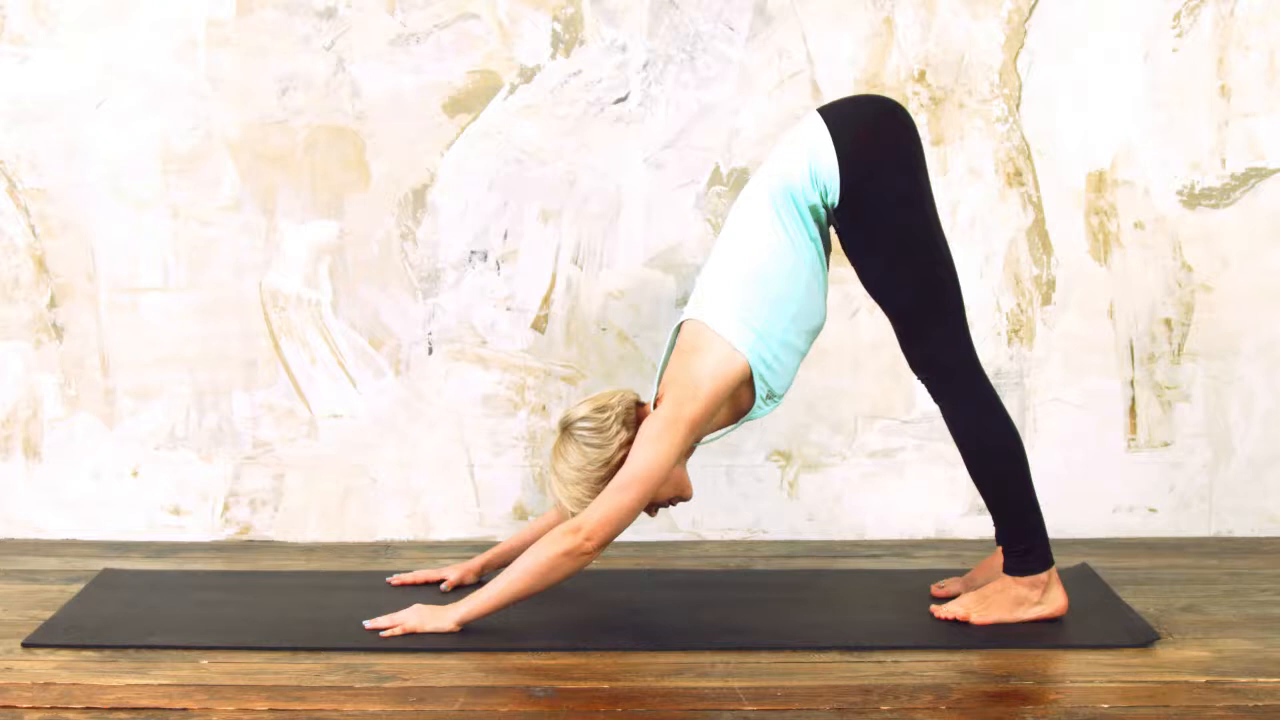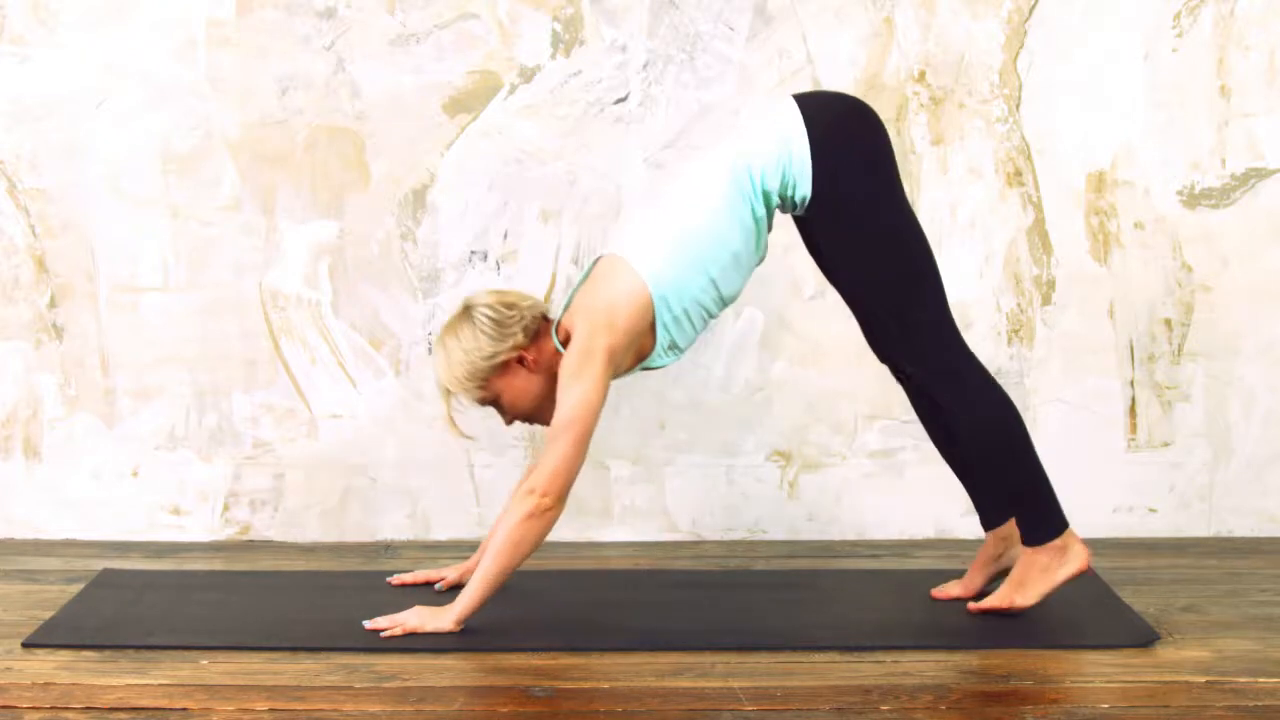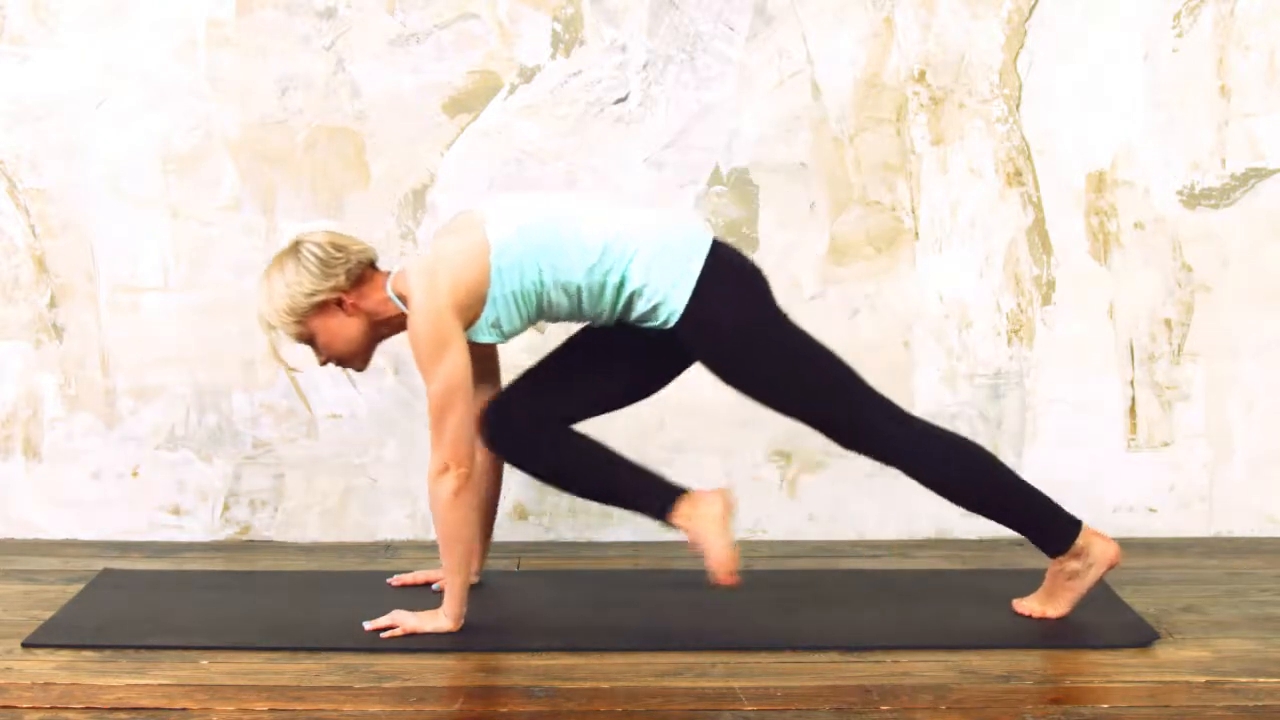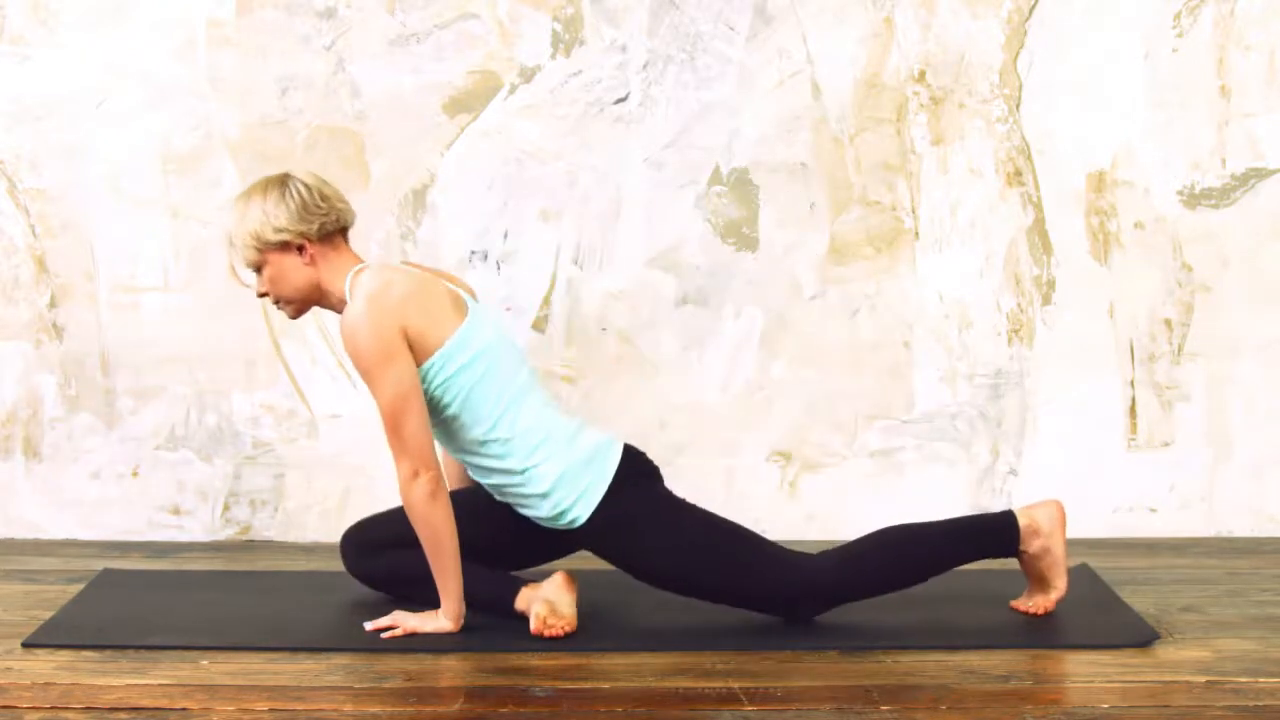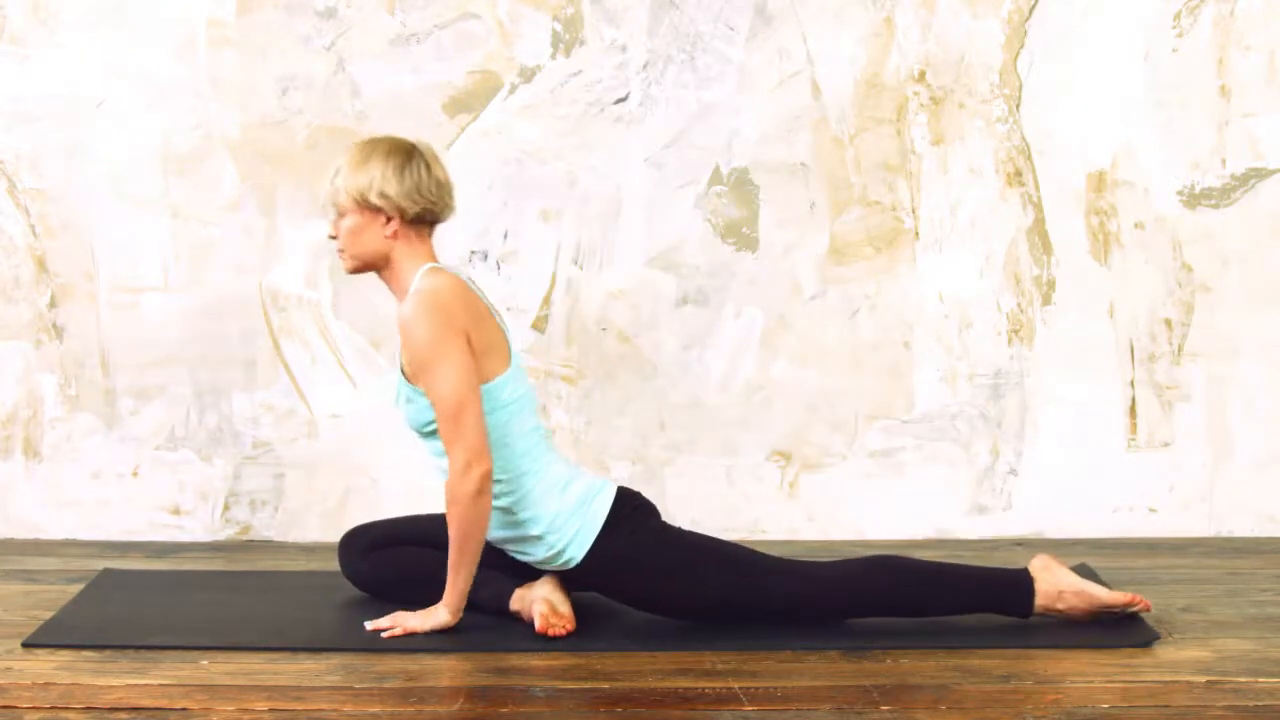
dt=1s
person 1, frame 1
left shoulder: (682, 411)
right shoulder: (682, 402)
left elbow: (582, 538)
right elbow: (582, 509)
left wrist: (458, 613)
right wrist: (480, 563)
left hip: (853, 153)
right hip: (843, 157)
left knee: (948, 370)
right knee: (942, 368)
left ankle: (1033, 578)
right ankle: (1015, 553)
person 1, frame 2
left shoulder: (590, 343)
right shoulder: (575, 331)
left elbow: (542, 496)
right elbow: (544, 486)
left wrist: (457, 611)
right wrist: (480, 563)
left hip: (819, 148)
right hip: (803, 155)
left knee: (932, 355)
right knee: (904, 354)
left ankle: (1051, 541)
right ankle: (1006, 532)
person 1, frame 3
left shoulder: (428, 300)
right shoulder: (445, 290)
left elbow: (451, 466)
right elbow: (477, 443)
left wrist: (450, 607)
right wrist: (468, 558)
left hip: (693, 291)
right hip: (662, 299)
left knee: (873, 426)
right knee: (512, 422)
left ankle: (1076, 545)
right ankle: (685, 511)
person 1, frame 4
left shoulder: (368, 313)
right shoulder: (403, 281)
left elbow: (418, 472)
left wrist: (451, 607)
right wrist: (468, 564)
left hip: (596, 499)
right hip: (553, 492)
left knee: (807, 585)
right knee: (364, 550)
left ankle: (1020, 529)
person 1, frame 5
left shoulder: (428, 307)
right shoulder: (442, 292)
left elbow: (473, 469)
left wrist: (450, 603)
right wrist: (505, 578)
left hip: (599, 540)
right hip: (565, 529)
left knee: (817, 591)
right knee: (361, 553)
left ankle: (1037, 588)
